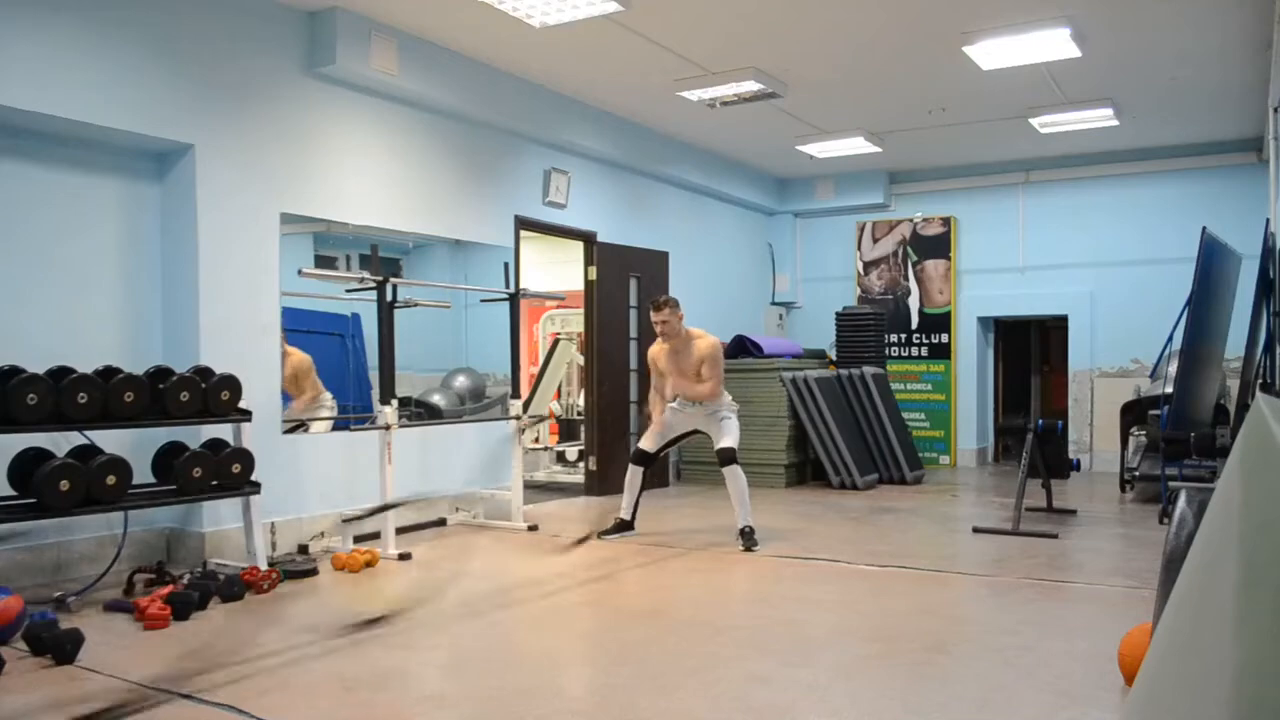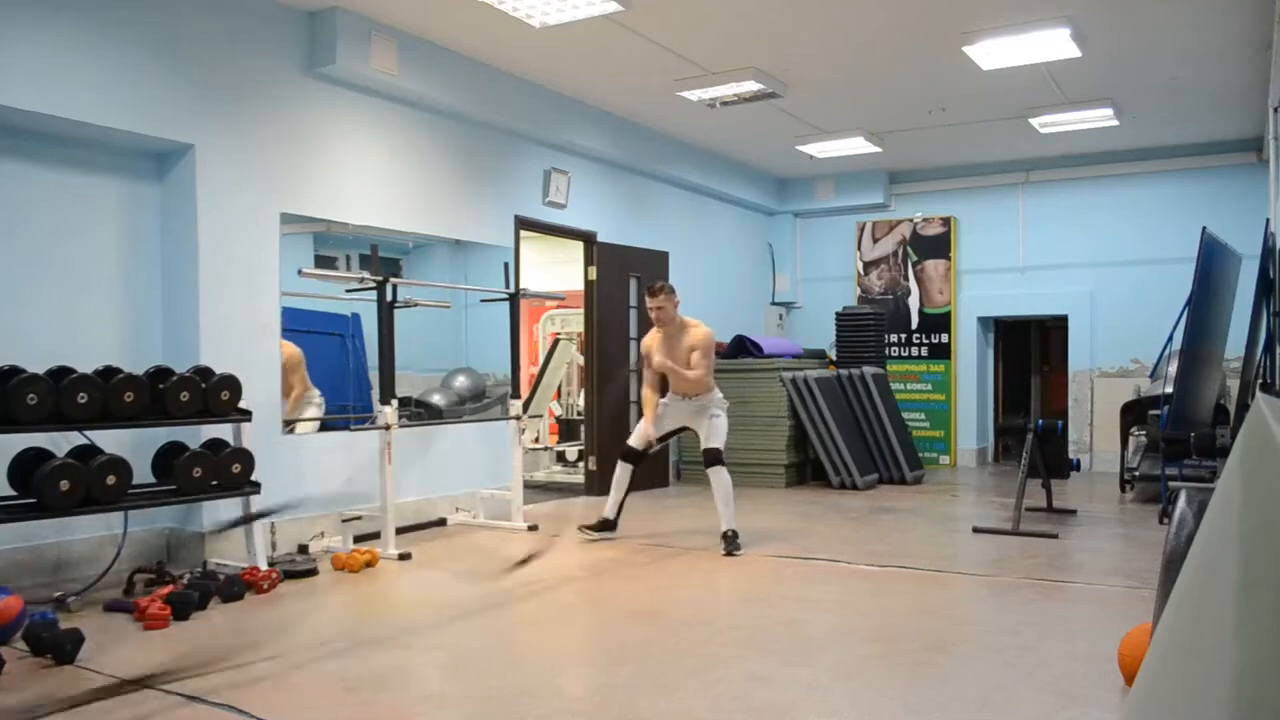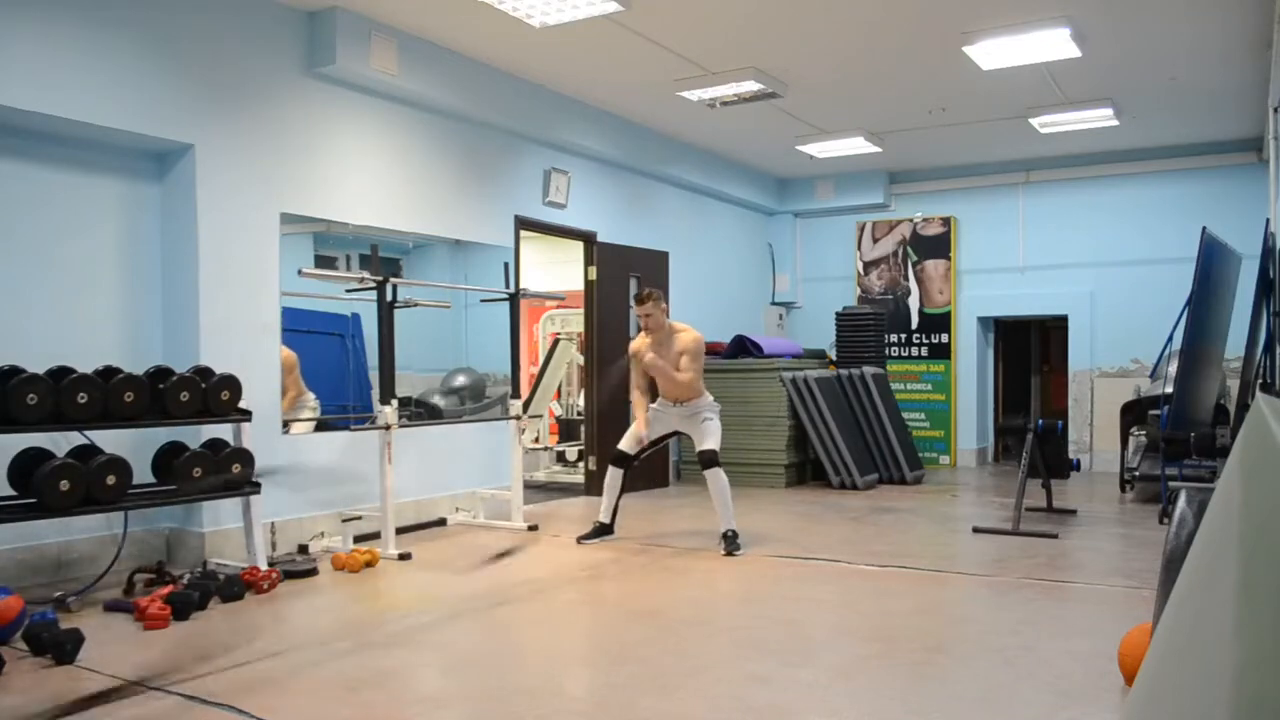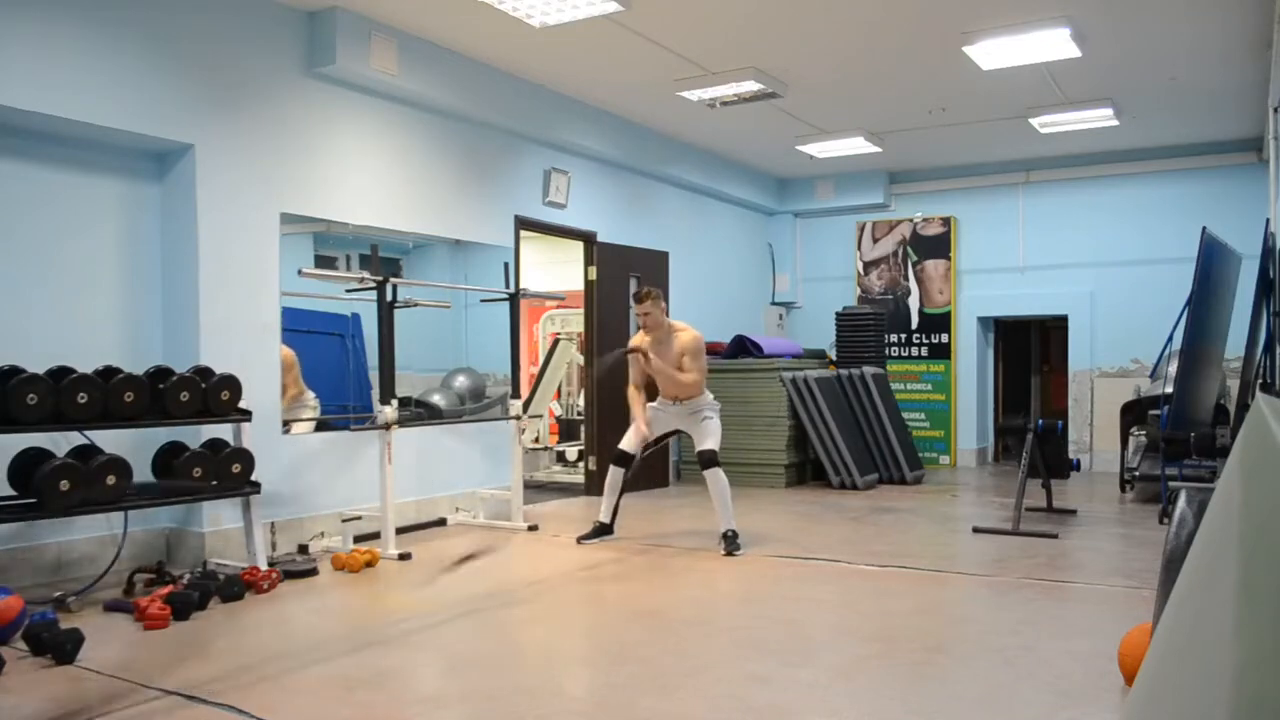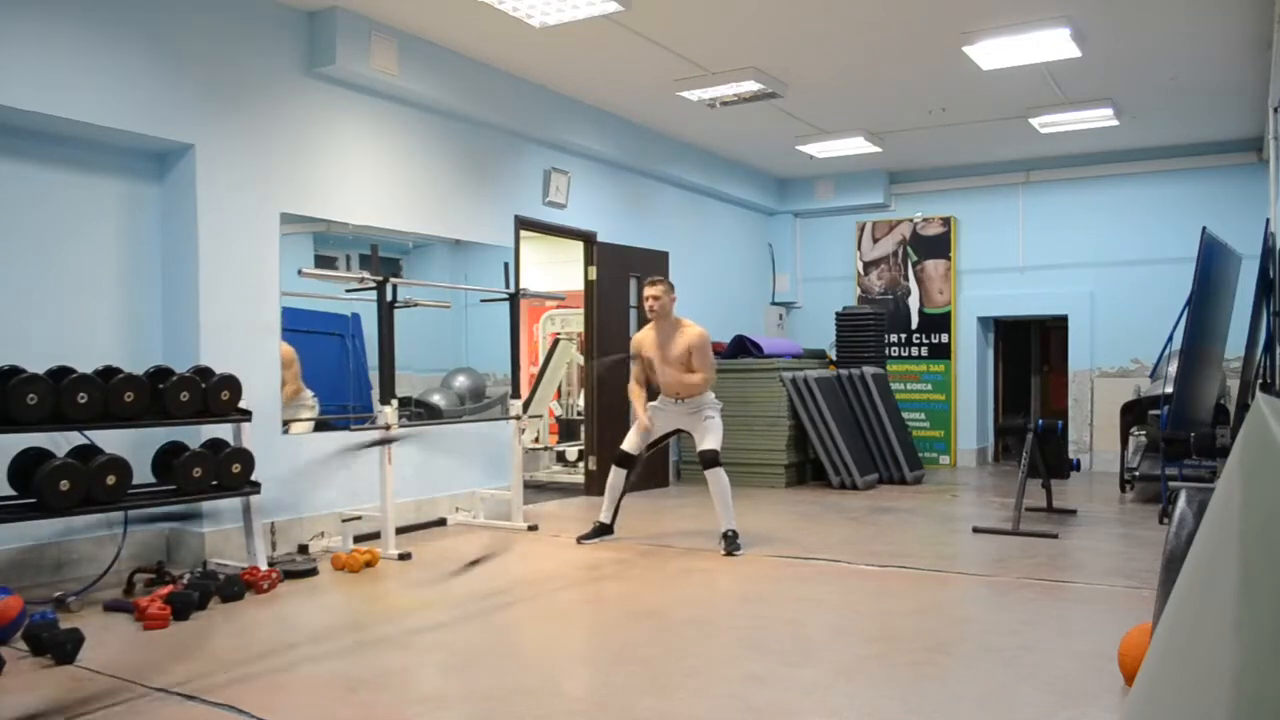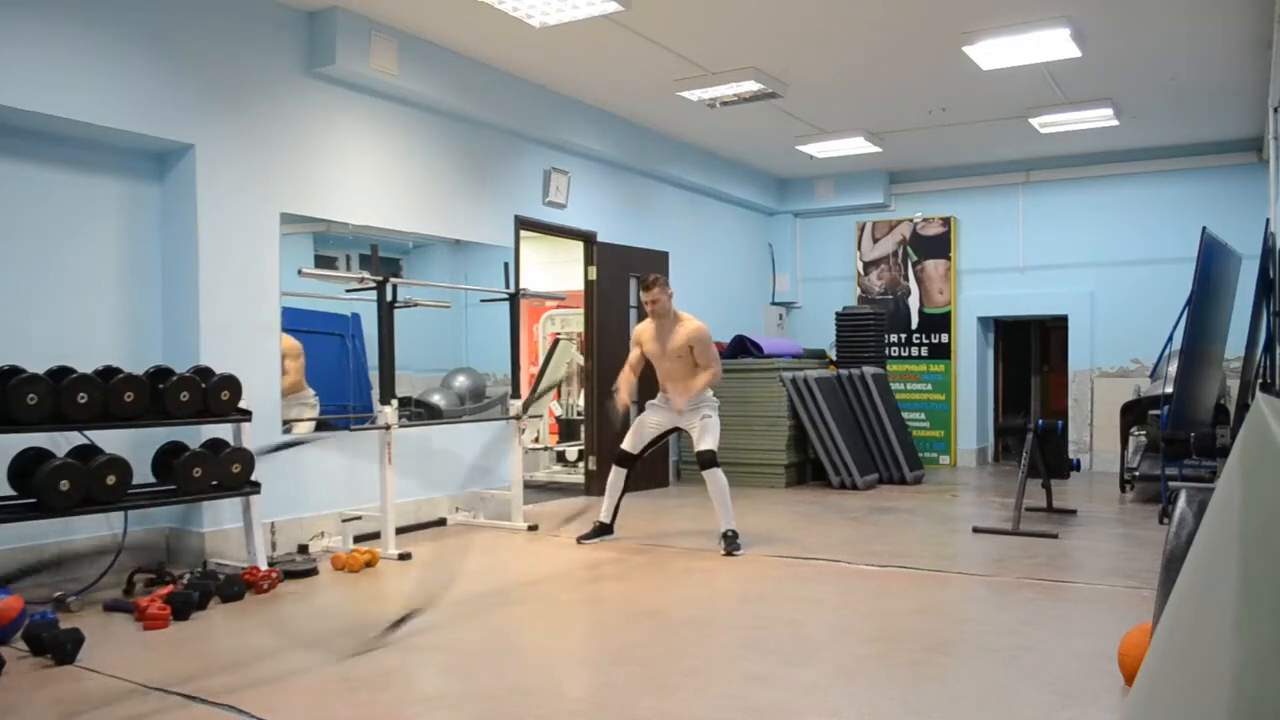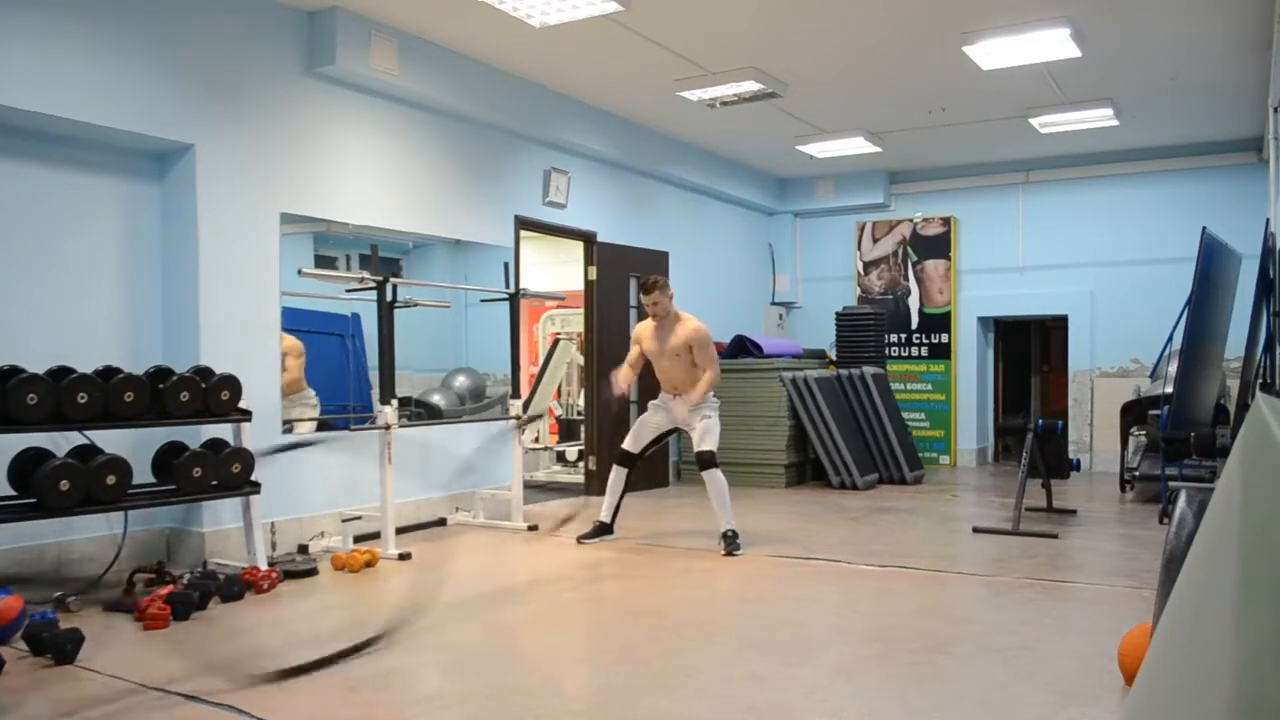
dt=0.7s
person 1, frame 1
left shoulder: (707, 345)
right shoulder: (656, 351)
left elbow: (713, 389)
right elbow: (656, 393)
left wrist: (678, 386)
right wrist: (656, 426)
left hip: (716, 408)
right hip: (683, 407)
left knee: (727, 458)
right knee: (639, 455)
left ankle: (745, 528)
right ankle: (626, 520)
person 1, frame 2
left shoulder: (700, 335)
right shoulder: (649, 341)
left elbow: (704, 379)
right elbow: (650, 387)
left wrist: (670, 367)
right wrist: (649, 424)
left hip: (706, 404)
right hip: (673, 403)
left knee: (713, 458)
right knee: (628, 453)
left ankle: (729, 532)
right ankle: (609, 519)
person 1, frame 3
left shoulder: (690, 339)
right shoulder: (638, 345)
left elbow: (692, 385)
right elbow: (639, 391)
left wrist: (660, 367)
right wrist: (641, 425)
left hip: (698, 409)
right hip: (663, 408)
left knee: (709, 461)
right knee: (619, 457)
left ankle: (729, 532)
right ankle: (605, 524)
person 1, frame 4
left shoulder: (689, 338)
right shoulder: (639, 342)
left elbow: (695, 384)
right elbow: (636, 388)
left wrist: (659, 366)
right wrist: (640, 424)
left hip: (698, 408)
right hip: (664, 406)
left knee: (708, 460)
right knee: (620, 458)
left ankle: (729, 532)
right ankle: (605, 524)
person 1, frame 5
left shoulder: (695, 335)
right shoulder: (641, 339)
left elbow: (706, 379)
right elbow: (636, 383)
left wrist: (671, 375)
right wrist: (640, 413)
left hip: (700, 406)
right hip: (665, 406)
left knee: (710, 461)
right knee: (622, 458)
left ankle: (729, 532)
right ankle: (605, 523)
person 1, frame 6
left shoulder: (694, 329)
right shoulder: (641, 331)
left elbow: (714, 370)
right elbow: (630, 370)
left wrist: (685, 395)
right wrist: (623, 391)
left hip: (698, 405)
right hip: (662, 404)
left knee: (707, 461)
right knee: (621, 458)
left ankle: (729, 532)
right ankle: (605, 523)
person 1, frame 7
left shoulder: (694, 330)
right shoulder: (641, 331)
left elbow: (712, 372)
right elbow: (630, 368)
left wrist: (689, 404)
right wrist: (622, 379)
left hip: (699, 405)
right hip: (663, 404)
left knee: (707, 462)
right knee: (623, 457)
left ankle: (729, 532)
right ankle: (605, 523)
